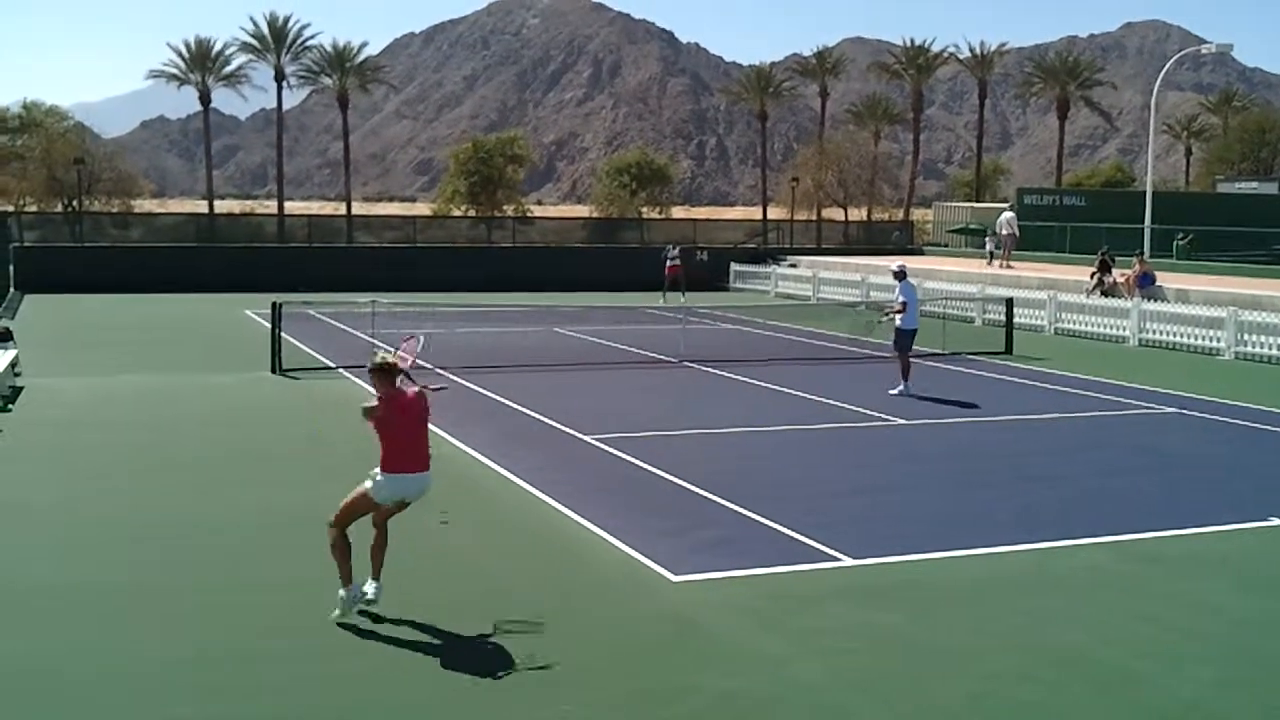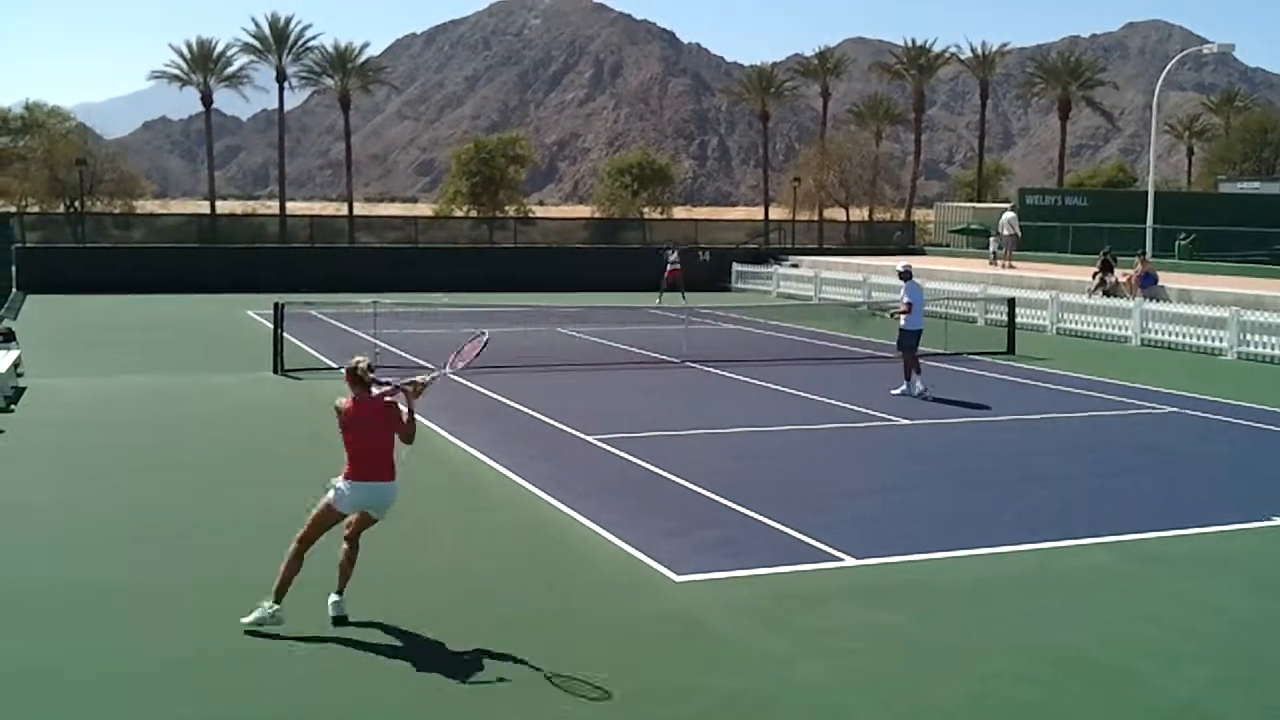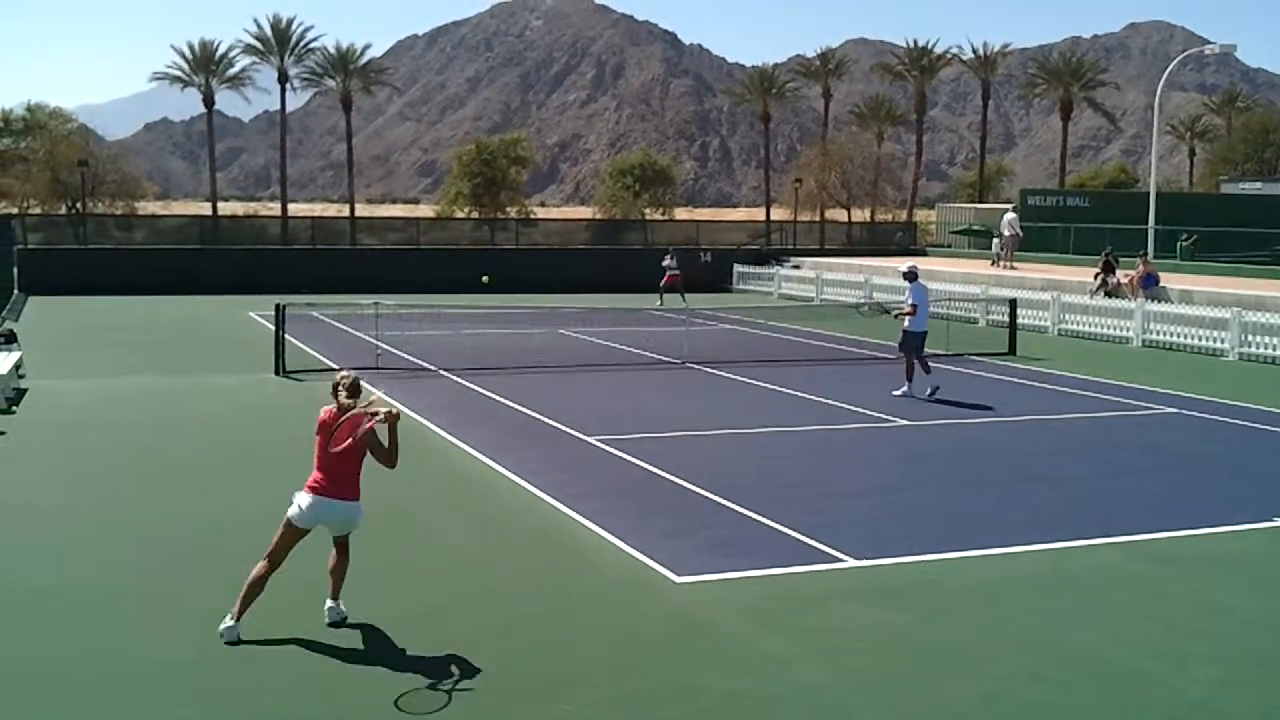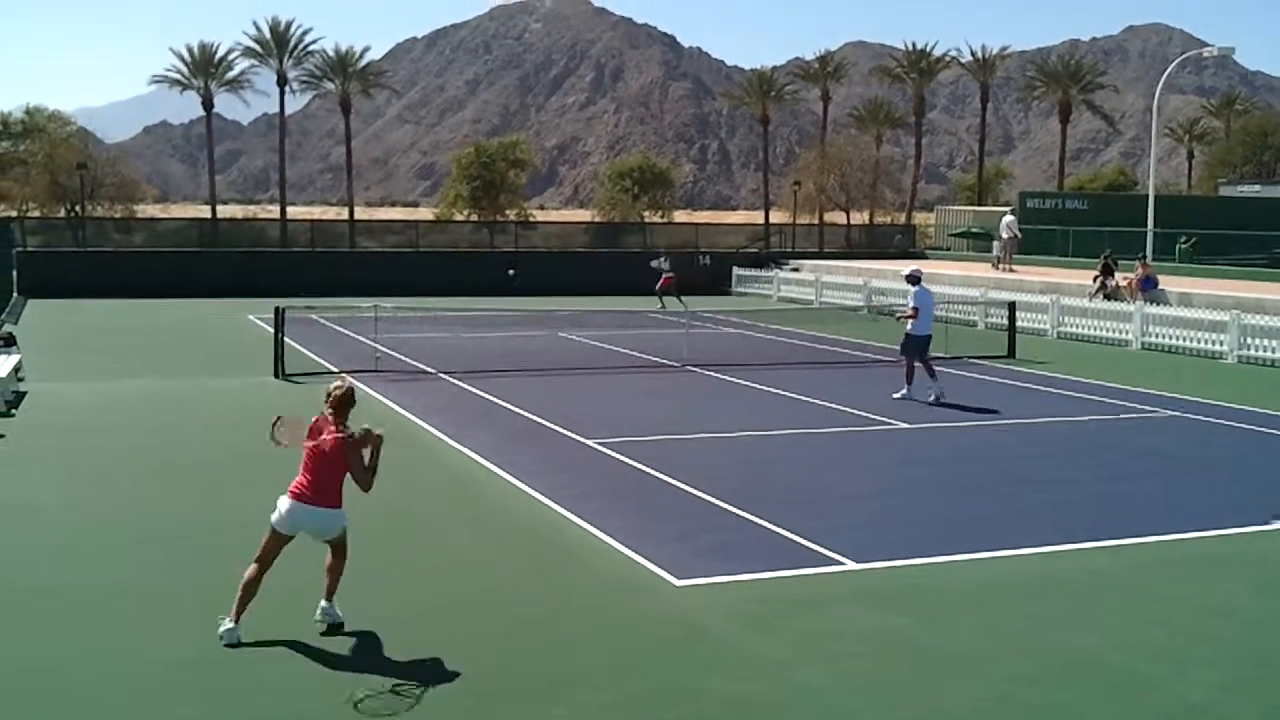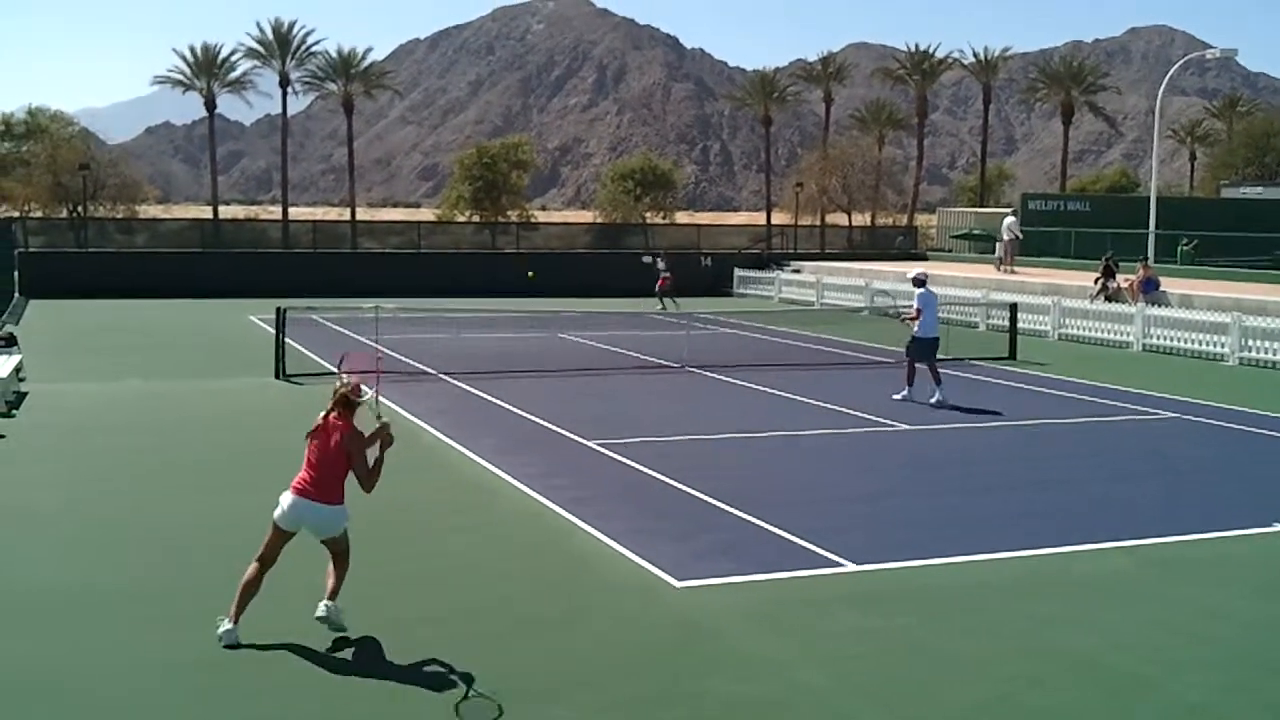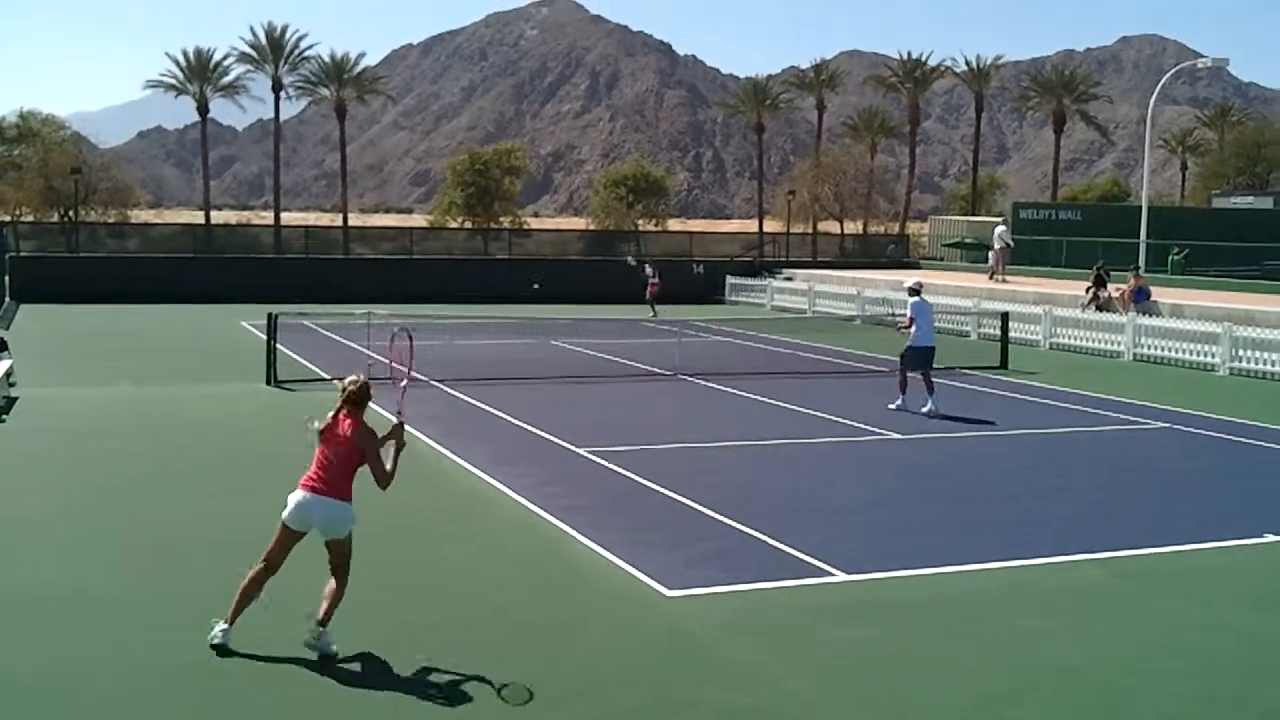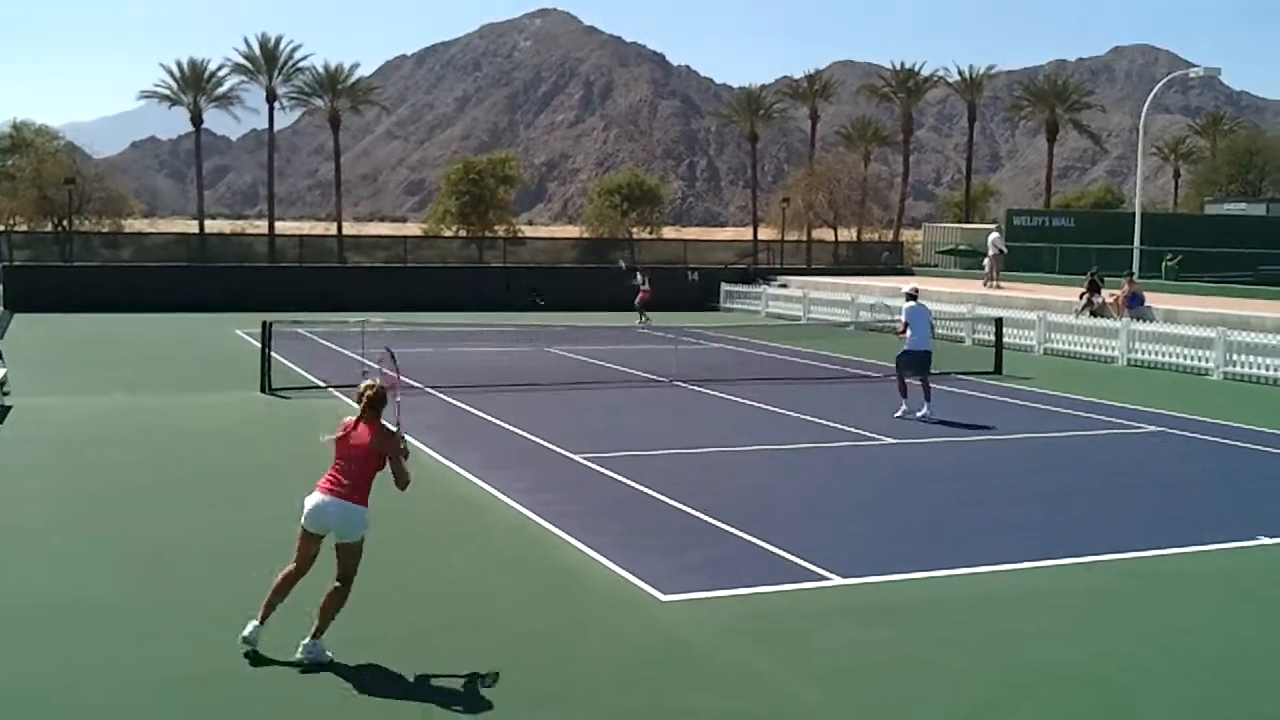
dt=0.1s
person 1, frame 1
left shoulder: (375, 407)
right shoulder: (419, 396)
left hip: (392, 480)
right hip: (421, 478)
left knee: (337, 525)
right knee: (379, 521)
left ankle: (348, 590)
right ankle: (374, 585)
person 1, frame 2
left shoulder: (343, 406)
right shoulder: (389, 405)
right elbow: (408, 438)
right wrist: (410, 402)
left hip: (353, 488)
right hip: (386, 491)
left knee: (302, 542)
right knee: (351, 536)
left ankle: (274, 607)
right ankle: (338, 599)
person 1, frame 3
left shoulder: (324, 416)
right shoulder: (364, 429)
right elbow: (390, 462)
left wrist: (377, 415)
right wrist: (392, 426)
left hip: (312, 501)
right hip: (346, 508)
left knee: (271, 561)
right knee: (341, 546)
left ankle: (234, 620)
right ankle: (334, 605)
person 1, frame 4
left shoulder: (315, 424)
right shoulder: (350, 442)
right elbow: (365, 486)
left wrist: (360, 442)
right wrist: (375, 451)
left hip: (294, 506)
right hip: (328, 514)
left knee: (260, 563)
right knee: (338, 548)
left ankle: (232, 624)
right ankle: (327, 606)
person 1, frame 5
left shoulder: (321, 420)
right shoulder: (354, 436)
right elbow: (368, 486)
left wrist: (374, 437)
right wrist: (384, 449)
left hip: (294, 501)
right hip: (328, 511)
left knee: (262, 563)
right knee: (341, 558)
left ankle: (230, 625)
right ankle: (328, 606)
person 1, frame 6
left shoulder: (329, 420)
right shoulder: (365, 433)
right elbow: (383, 483)
left wrist: (388, 437)
right wrist: (397, 450)
left hip: (303, 500)
right hip: (336, 509)
left knee: (268, 565)
right knee: (340, 572)
left ankle: (225, 627)
right ankle: (320, 629)
person 1, frame 7
left shoulder: (346, 425)
right shoulder: (388, 438)
right elbow: (402, 484)
right wrist: (402, 456)
left hip: (319, 502)
right hip: (351, 512)
left knee: (299, 568)
right knee: (344, 581)
left ankle: (256, 625)
right ankle: (312, 643)
